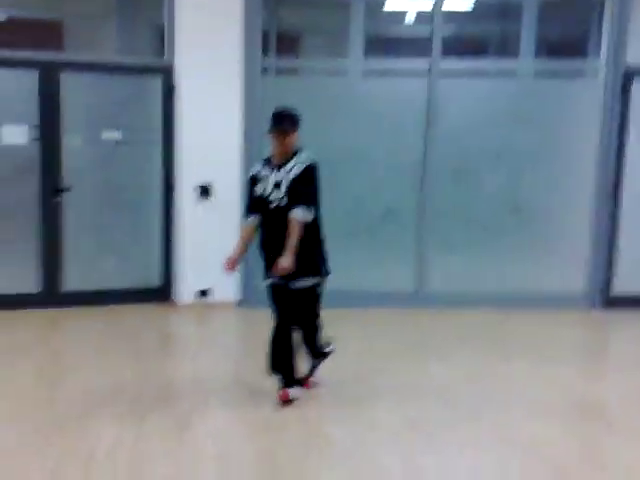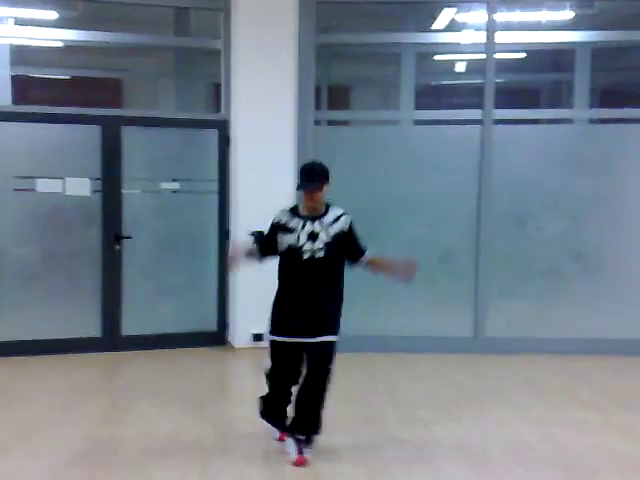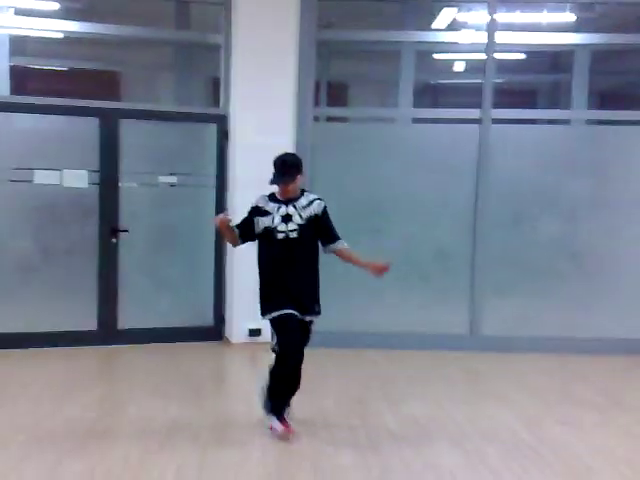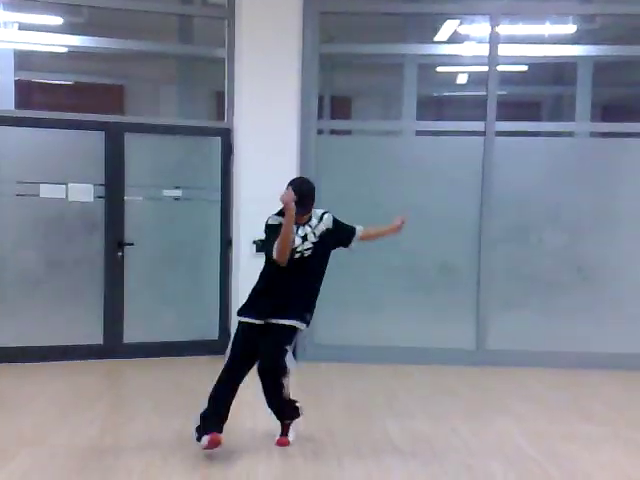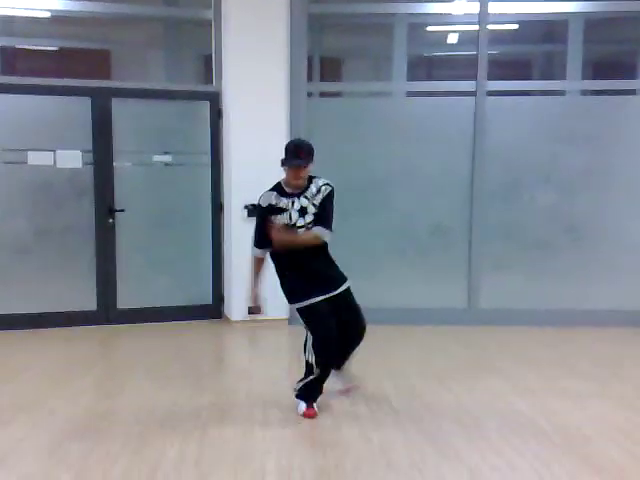
dt=0.5s
person 1, frame 1
left shoulder: (305, 166)
right shoulder: (258, 173)
left elbow: (301, 213)
right elbow: (253, 217)
left wrist: (290, 255)
right wrist: (238, 252)
left hip: (306, 259)
right hip: (274, 262)
left knee: (306, 317)
right knee: (283, 322)
left ankle: (318, 353)
right ankle: (288, 381)
person 1, frame 2
left shoulder: (339, 221)
right shoulder: (283, 221)
left elbow: (358, 256)
right elbow: (262, 249)
left wrist: (394, 267)
right wrist: (243, 254)
left hip: (323, 319)
right hip: (287, 316)
left knee: (316, 380)
right knee: (281, 375)
left ankle: (300, 437)
right ankle: (276, 417)
person 1, frame 3
left shoulder: (315, 206)
right shoulder: (262, 206)
left elbow: (334, 244)
right elbow: (237, 239)
left wrist: (367, 265)
right wrist: (224, 228)
left hip: (306, 296)
right hip: (276, 295)
left knee: (294, 354)
right knee: (289, 351)
left ankle: (278, 407)
right ankle: (275, 409)
person 1, frame 4
left shoulder: (324, 222)
right shoulder: (275, 222)
left elbow: (355, 234)
right elbow: (280, 257)
left wrist: (391, 228)
right wrist: (290, 215)
left hip: (292, 312)
right hip: (258, 307)
left knee: (271, 366)
right knee: (235, 366)
left ankle: (287, 418)
right ankle: (209, 427)
person 1, frame 5
left shoulder: (324, 190)
right shoulder: (270, 200)
left elbow: (323, 234)
right elbow: (261, 247)
left wrist: (289, 238)
right wrist: (254, 286)
left hip: (328, 274)
right hip: (298, 281)
left knee: (355, 327)
right knee: (323, 337)
left ankle: (335, 366)
right ankle: (307, 395)
